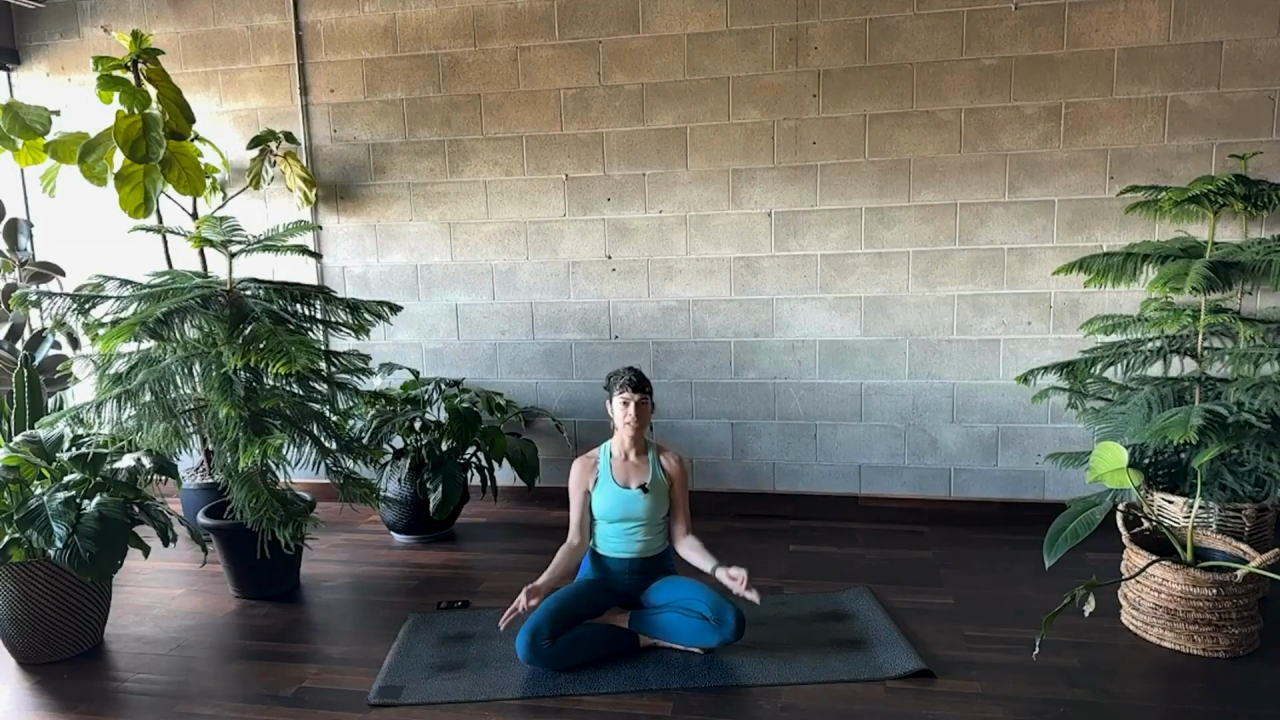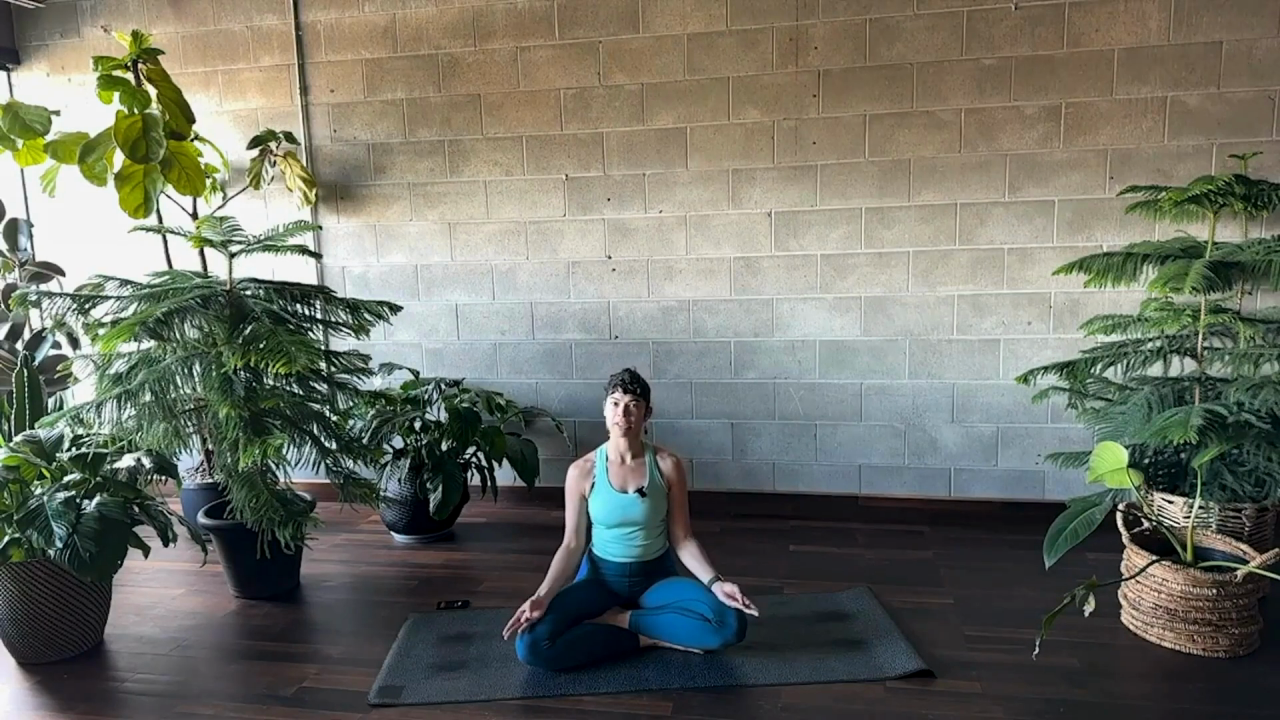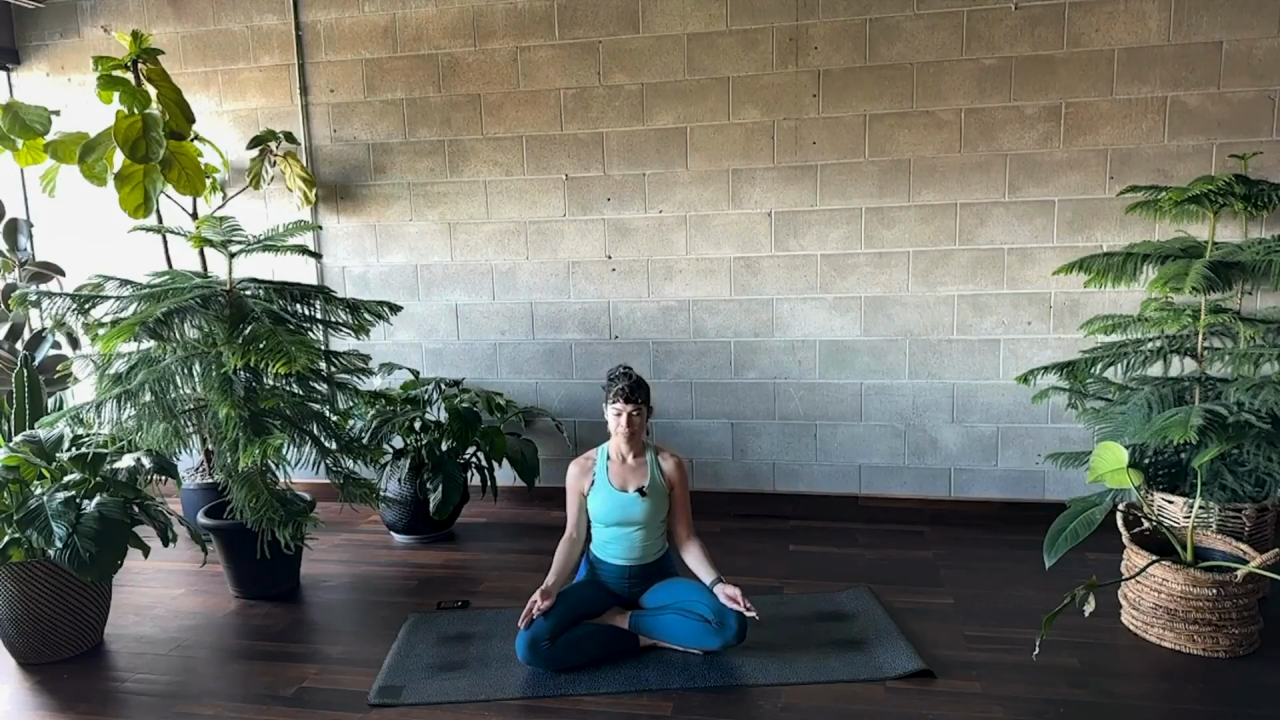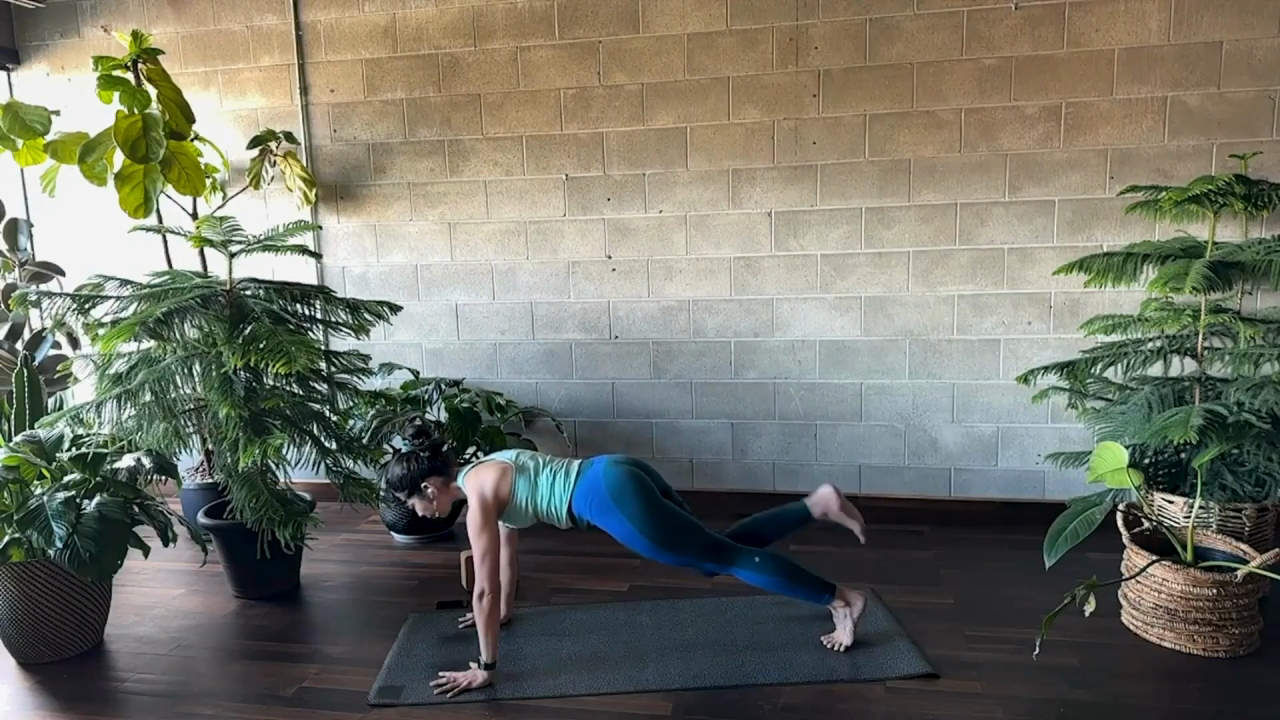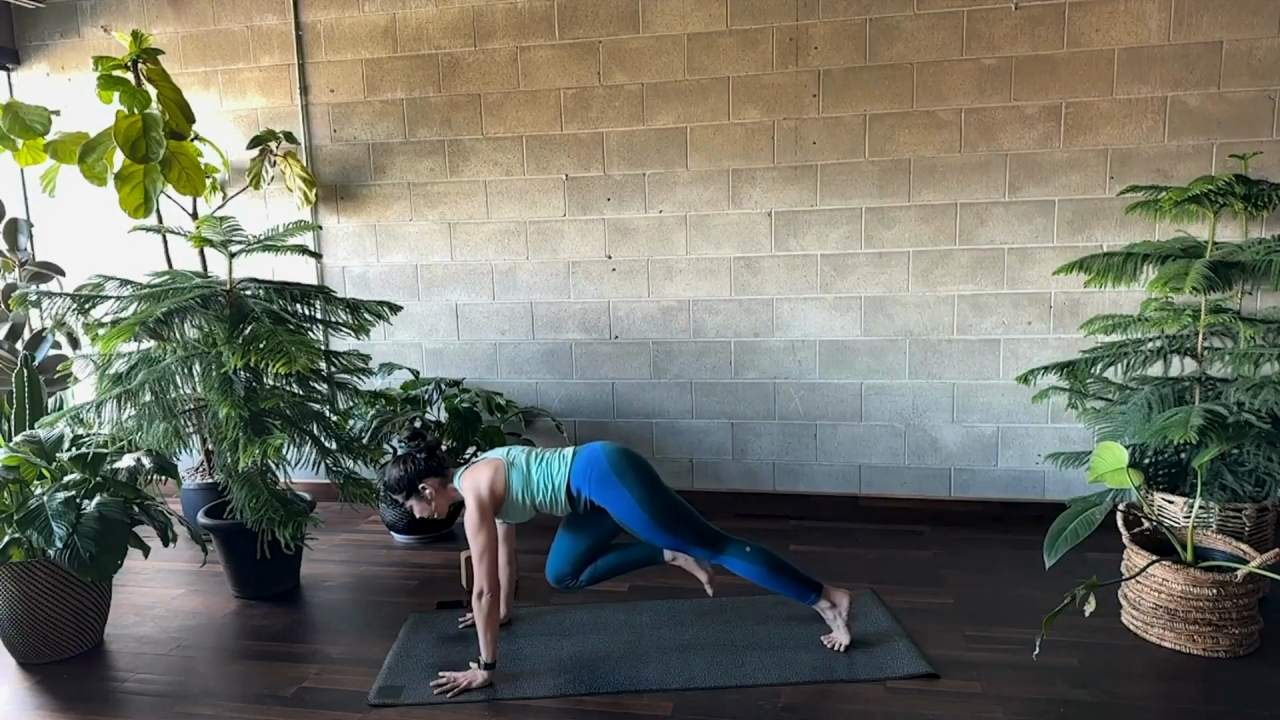
dt=1s
person 1, frame 1
left shoulder: (670, 463)
right shoulder: (586, 466)
left elbow: (680, 536)
right elbow: (577, 542)
left wrist: (719, 569)
right wrist: (541, 586)
left hip: (655, 575)
right hip: (601, 576)
left knee: (729, 623)
right knee: (532, 646)
left ankle: (618, 620)
right ankle: (647, 636)
person 1, frame 2
left shoulder: (667, 465)
right shoulder: (582, 471)
left elbow: (682, 539)
right elbow: (572, 545)
left wrist: (714, 582)
right wrist: (542, 596)
left hip: (656, 577)
right hip: (600, 577)
left knee: (729, 624)
right knee: (532, 646)
left ankle: (618, 620)
right ankle: (649, 636)
person 1, frame 3
left shoulder: (669, 466)
right shoulder: (582, 469)
left elbow: (684, 538)
right elbow: (574, 536)
left wrist: (717, 584)
right wrist: (550, 587)
left hip: (656, 577)
right hip: (599, 578)
left knee: (730, 625)
right knee: (531, 645)
left ankle: (620, 621)
right ankle: (651, 636)
person 1, frame 4
left shoulder: (478, 495)
right shoulder: (488, 472)
left elbow: (483, 588)
right elbow: (508, 542)
left wrist: (485, 668)
right wrist: (503, 611)
left hip: (611, 496)
right hip: (618, 474)
left knee: (724, 557)
right knee: (718, 551)
left ankle: (841, 602)
right ankle: (819, 504)
person 1, frame 5
left shoulder: (475, 493)
right shoulder: (483, 476)
left elbow: (484, 587)
right elbow: (506, 544)
left wrist: (485, 667)
right wrist: (503, 610)
left hip: (606, 476)
right hip: (601, 474)
left knee: (716, 545)
right knee: (562, 574)
left ankle: (829, 601)
right ankle: (670, 551)
